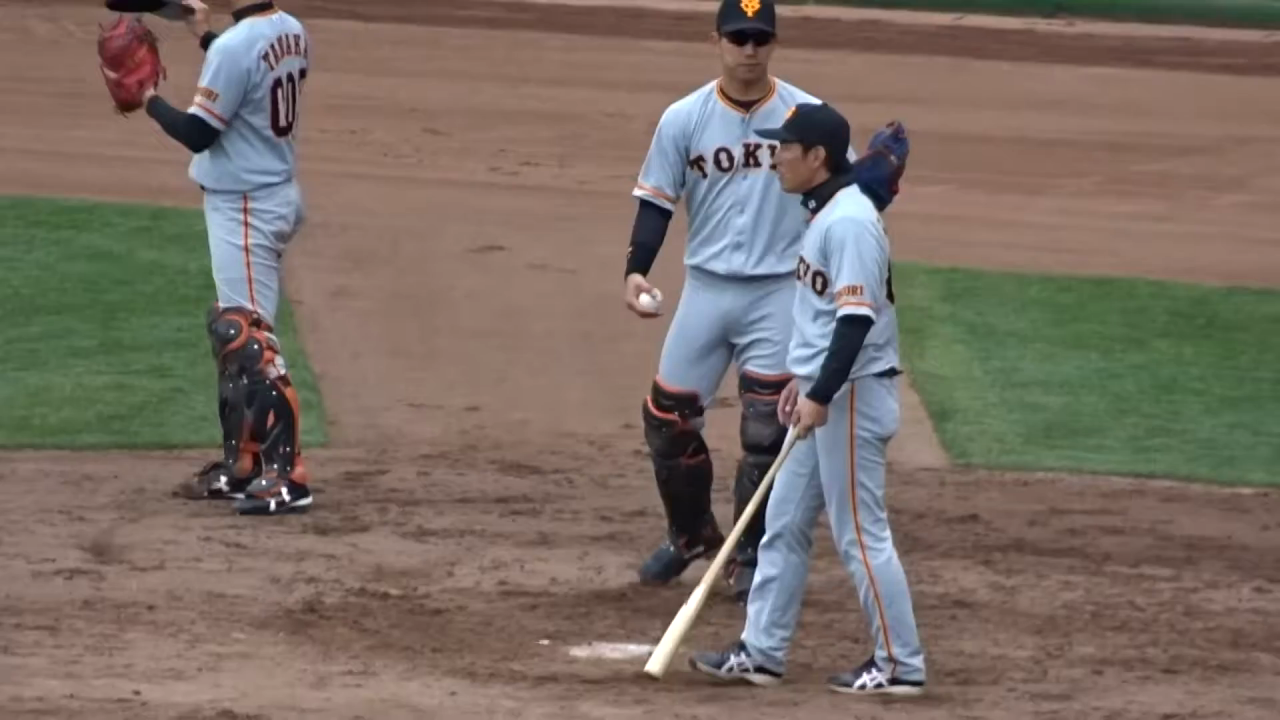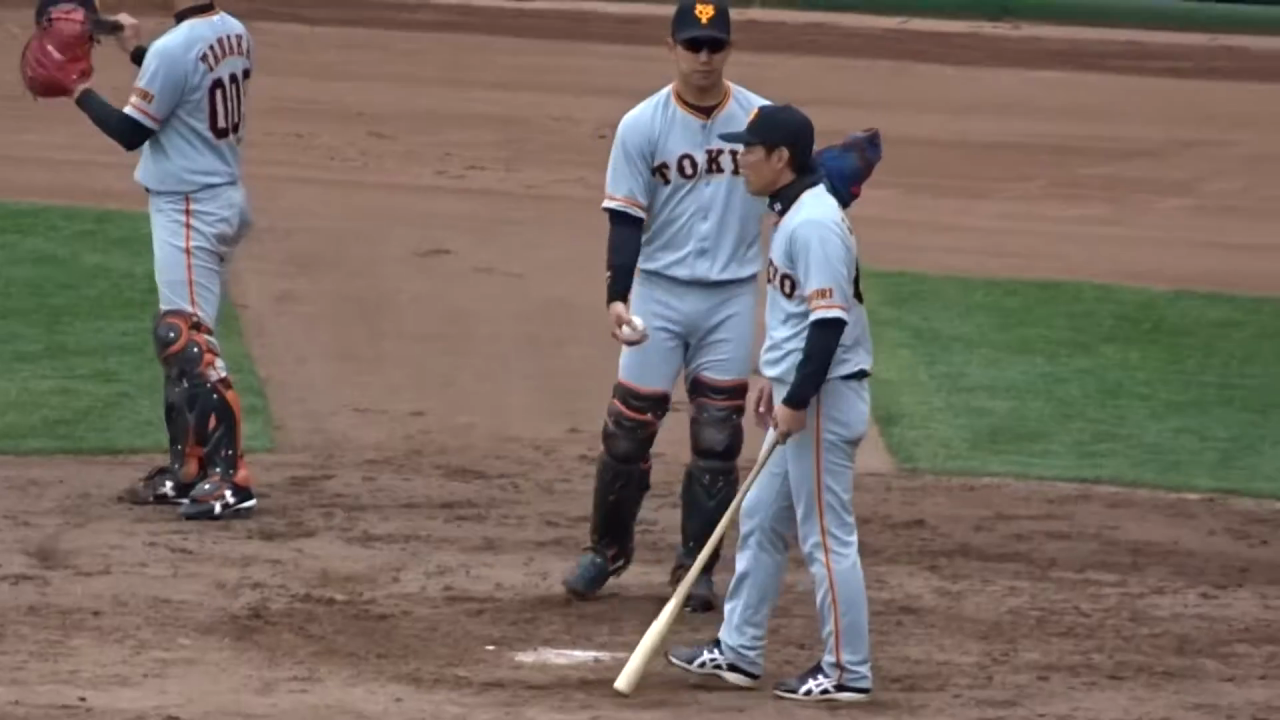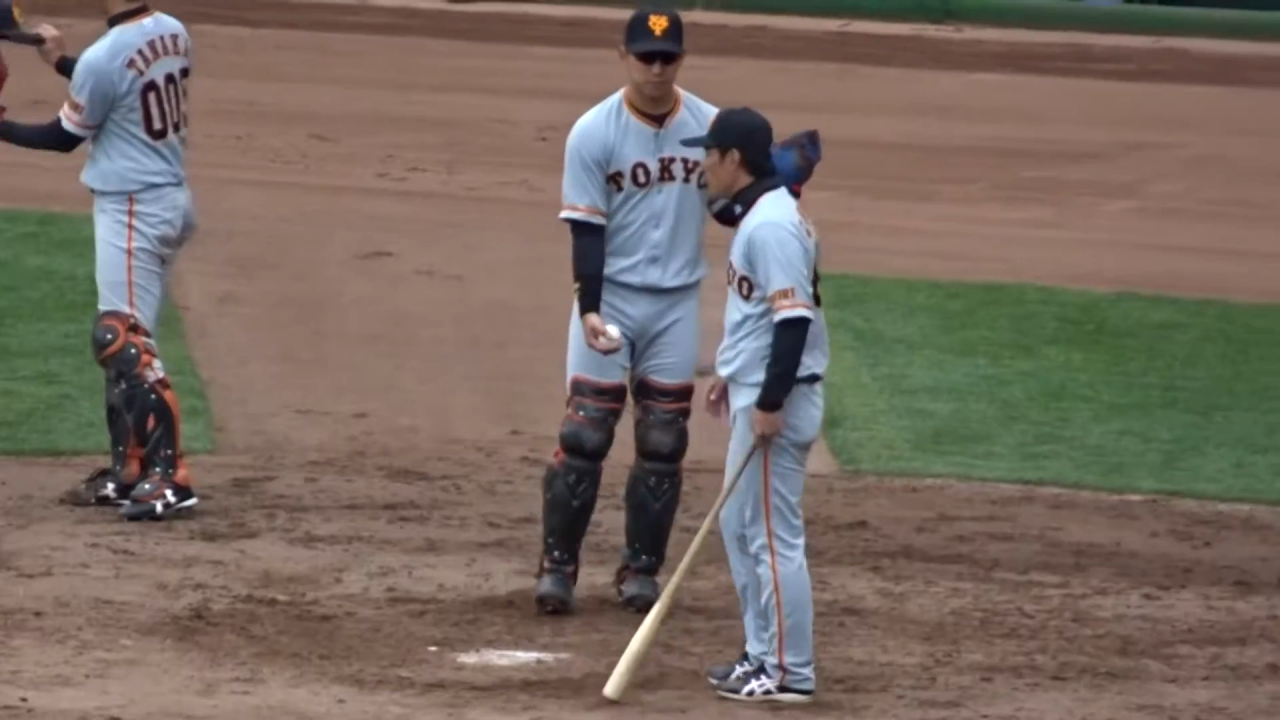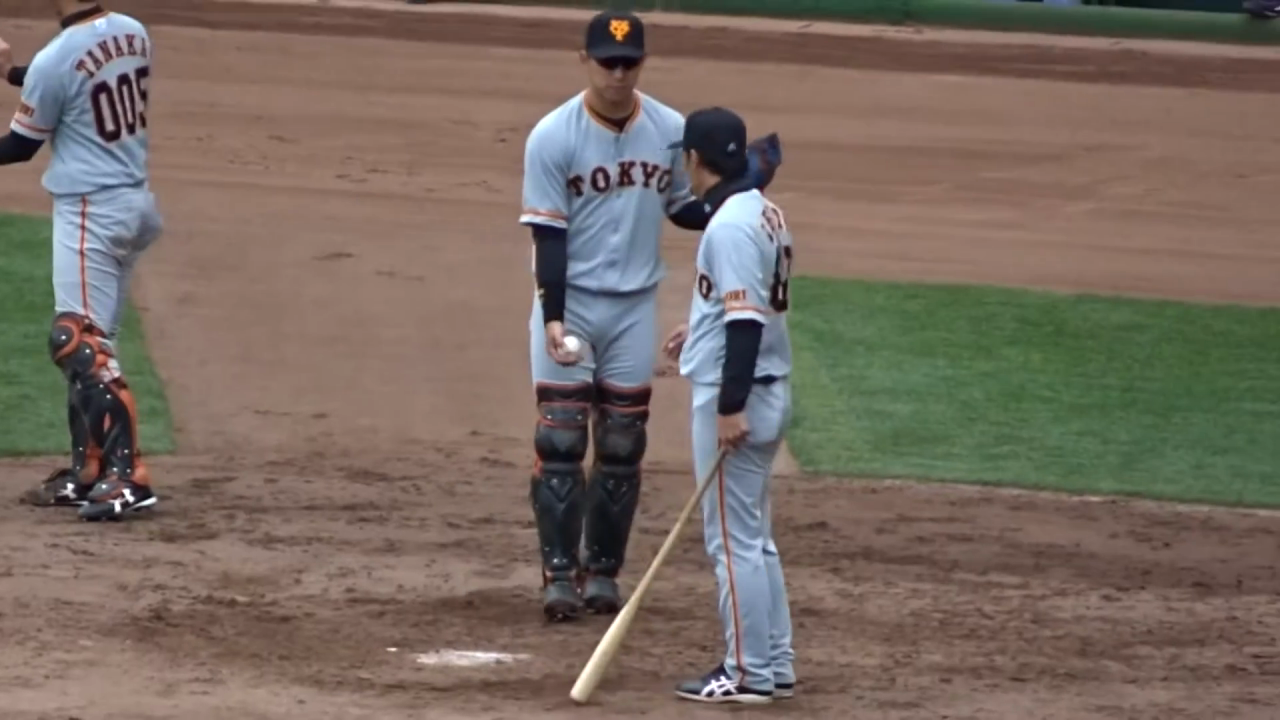
dt=0.2s
person 1, frame 1
right shoulder: (684, 117)
right elbow: (657, 203)
right wrist: (636, 270)
left hip: (780, 293)
right hip: (708, 288)
left knee: (766, 428)
right knee: (670, 418)
left ankle: (755, 557)
right ankle: (691, 535)
person 1, frame 2
right shoulder: (641, 125)
right elbow: (627, 219)
right wrist: (618, 297)
left hip: (732, 298)
right hip: (660, 294)
left knee: (718, 439)
right knee: (628, 430)
left ankle: (695, 565)
right ankle: (607, 548)
person 1, frame 3
left shoulder: (712, 126)
right shoulder: (593, 131)
right elbow: (586, 230)
right wrist: (589, 312)
left hip: (677, 303)
right hip: (608, 298)
left knee: (662, 442)
right knee: (585, 432)
left ankle: (641, 568)
right ankle: (560, 564)
person 1, frame 4
left shoulder: (670, 129)
right shoulder: (552, 136)
left elbow: (684, 208)
right elbow: (549, 234)
right wrist: (553, 316)
left hip: (635, 306)
right hip: (569, 301)
left knee: (621, 445)
right knee: (560, 438)
left ankle: (603, 568)
right ankle: (561, 572)
person 2, frame 1
left shoulder: (850, 221)
right shoulder: (828, 214)
left elbow: (858, 319)
left wrist: (819, 395)
right wrist: (803, 379)
left hip: (851, 397)
right hip: (829, 392)
left knee: (860, 535)
right knee: (784, 525)
left ankle: (899, 663)
right ankle: (761, 649)
person 2, frame 2
left shoulder: (814, 222)
right shoulder: (797, 214)
left elbow: (831, 320)
left wrist: (797, 399)
right wrist: (775, 382)
left hip: (823, 398)
right hip: (802, 392)
left knee: (824, 537)
right knee: (762, 523)
left ankle: (847, 671)
right ankle: (738, 650)
person 2, frame 3
left shoulder: (769, 224)
right shoulder: (768, 214)
left elbow: (793, 319)
left wrist: (769, 402)
right wrist: (734, 374)
left hip: (777, 399)
right hip: (768, 392)
left knee: (772, 537)
right knee: (742, 527)
left ankle: (789, 672)
right ankle: (770, 654)
person 2, frame 4
left shoulder: (729, 226)
right shoulder: (763, 214)
left elbow: (747, 322)
left wrist: (730, 405)
right wrist: (701, 327)
left hip: (738, 399)
right hip: (766, 393)
left knee: (732, 540)
right knee: (751, 535)
left ankle: (749, 673)
right ankle: (772, 661)
person 3, frame 1
left shoulder: (235, 45)
left elbow: (198, 135)
left wrist: (149, 100)
left hip: (245, 205)
right hip: (271, 197)
left knee: (247, 335)
right knee: (232, 330)
left ankle: (285, 474)
right ankle: (241, 465)
person 3, frame 2
left shoulder: (173, 48)
left elbow: (131, 133)
left wrist: (81, 92)
right wrist: (138, 52)
left hip: (189, 208)
right hip: (218, 200)
left knee: (186, 337)
right knee: (180, 335)
left ankle: (229, 478)
right ankle: (187, 469)
person 3, frame 3
left shoulder: (103, 57)
left elbow: (62, 137)
right wrist: (64, 61)
left hip: (132, 210)
right hip: (168, 201)
left knee: (124, 340)
right knee: (125, 337)
left ankle: (168, 477)
right ankle: (128, 469)
person 3, frame 4
left shoulder: (54, 59)
left hip: (91, 211)
right hip: (131, 203)
left knee: (77, 340)
right knee: (92, 339)
left ankle: (126, 476)
right ankle: (88, 471)
